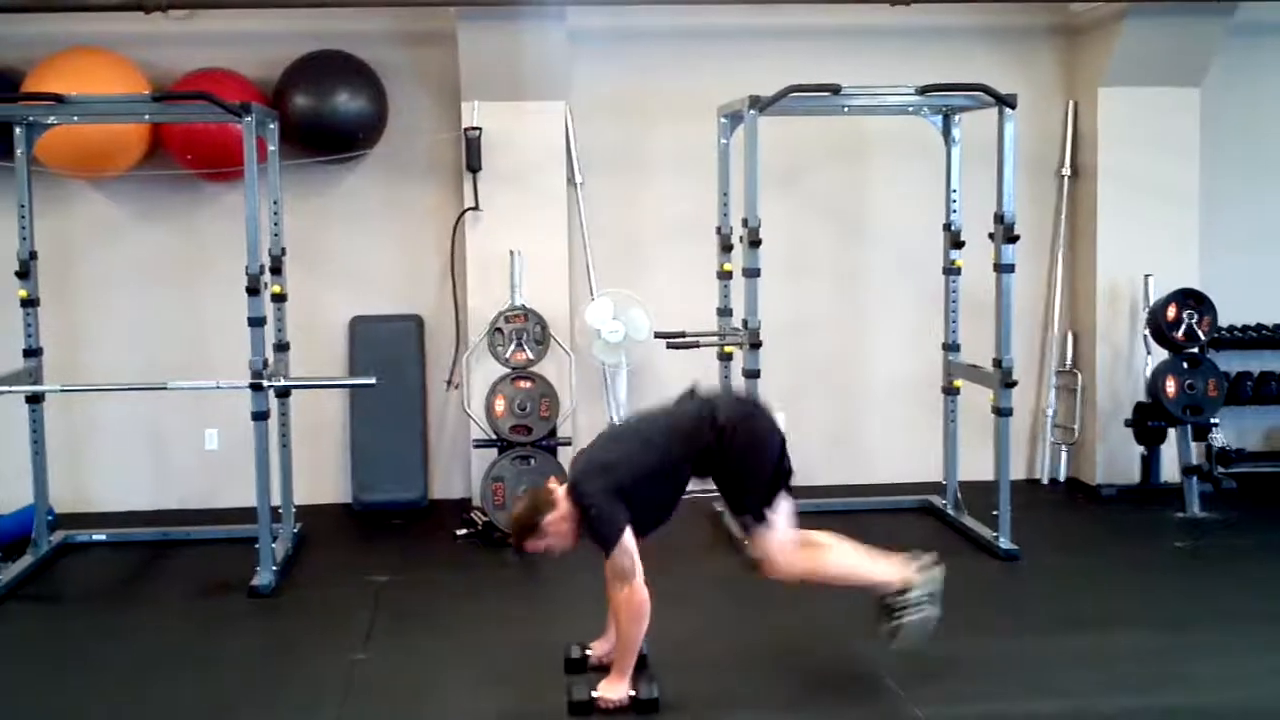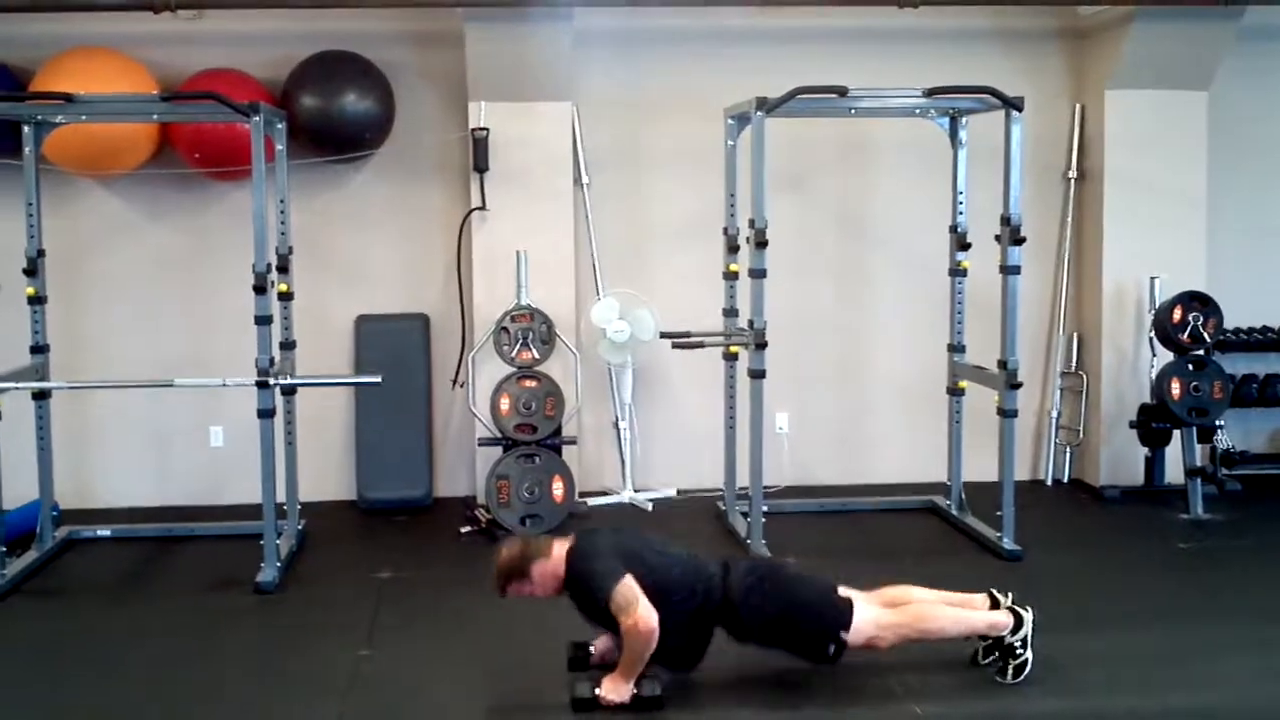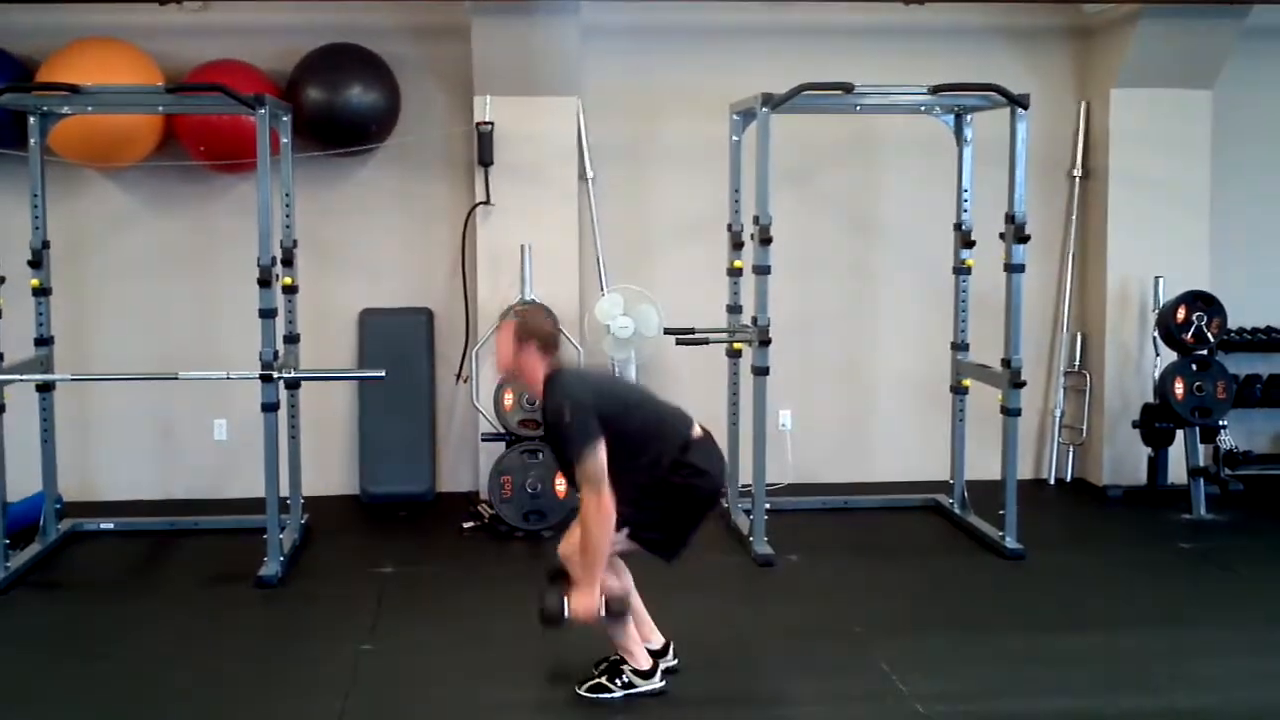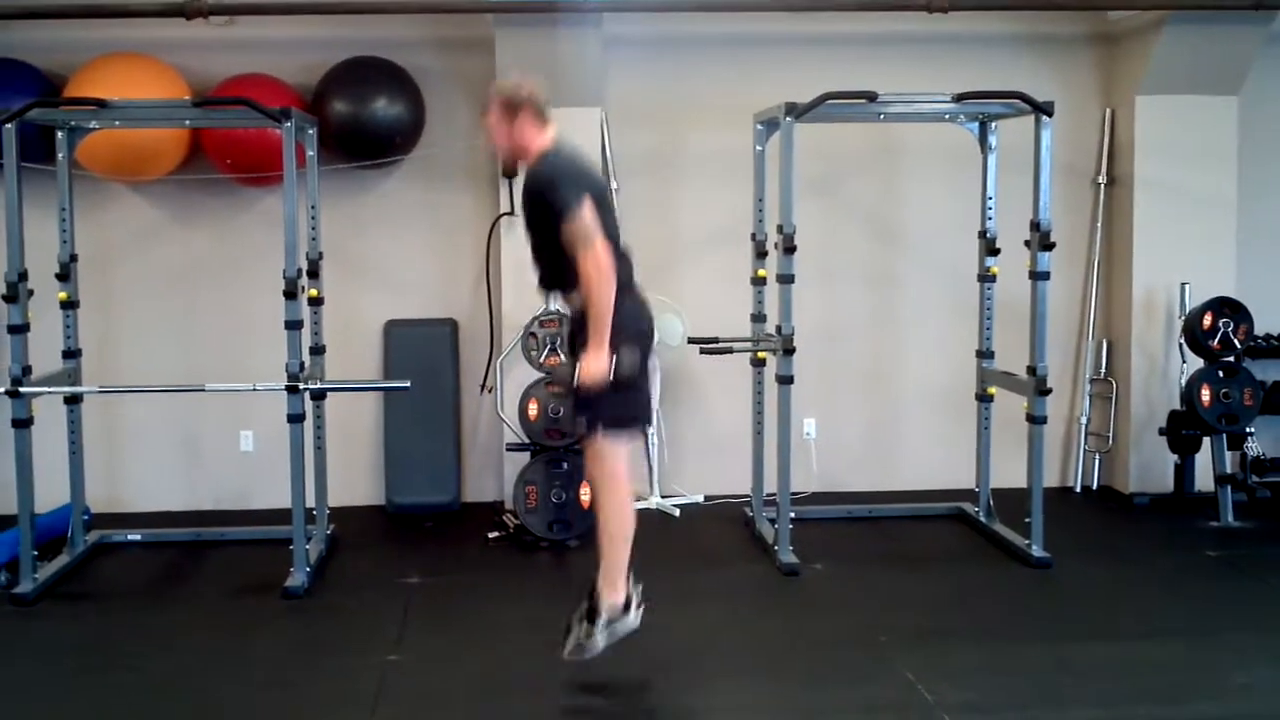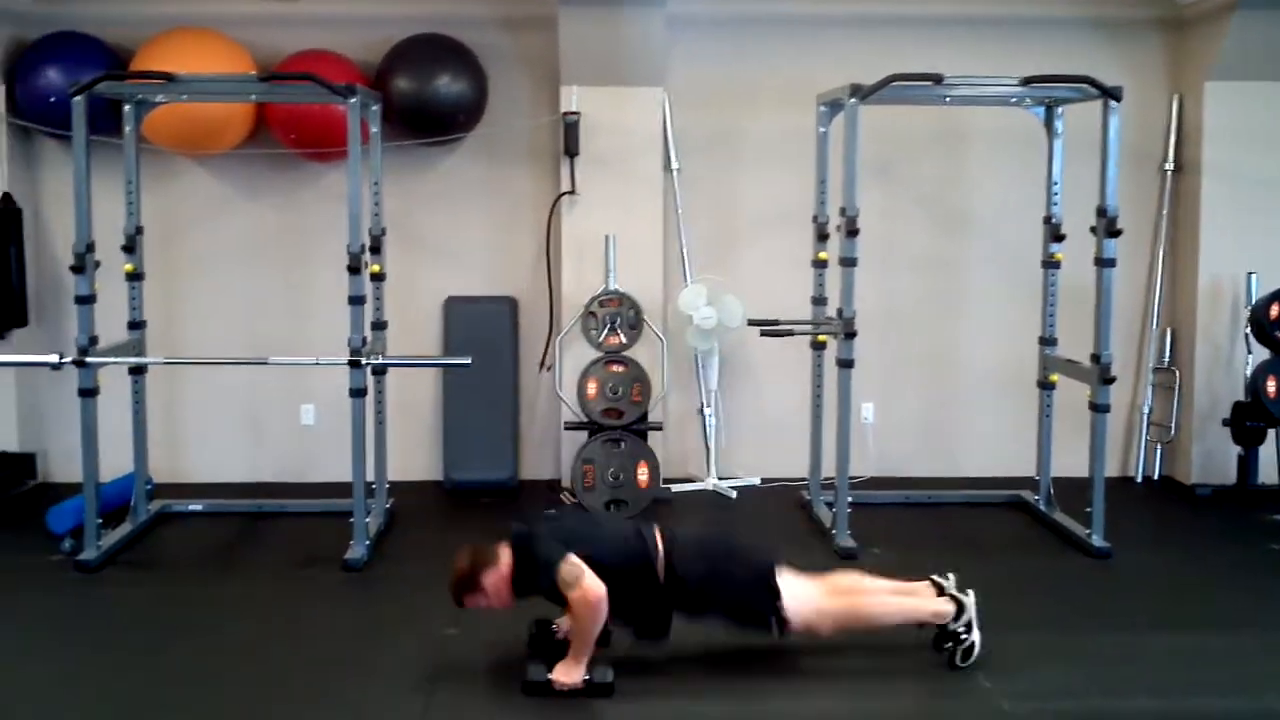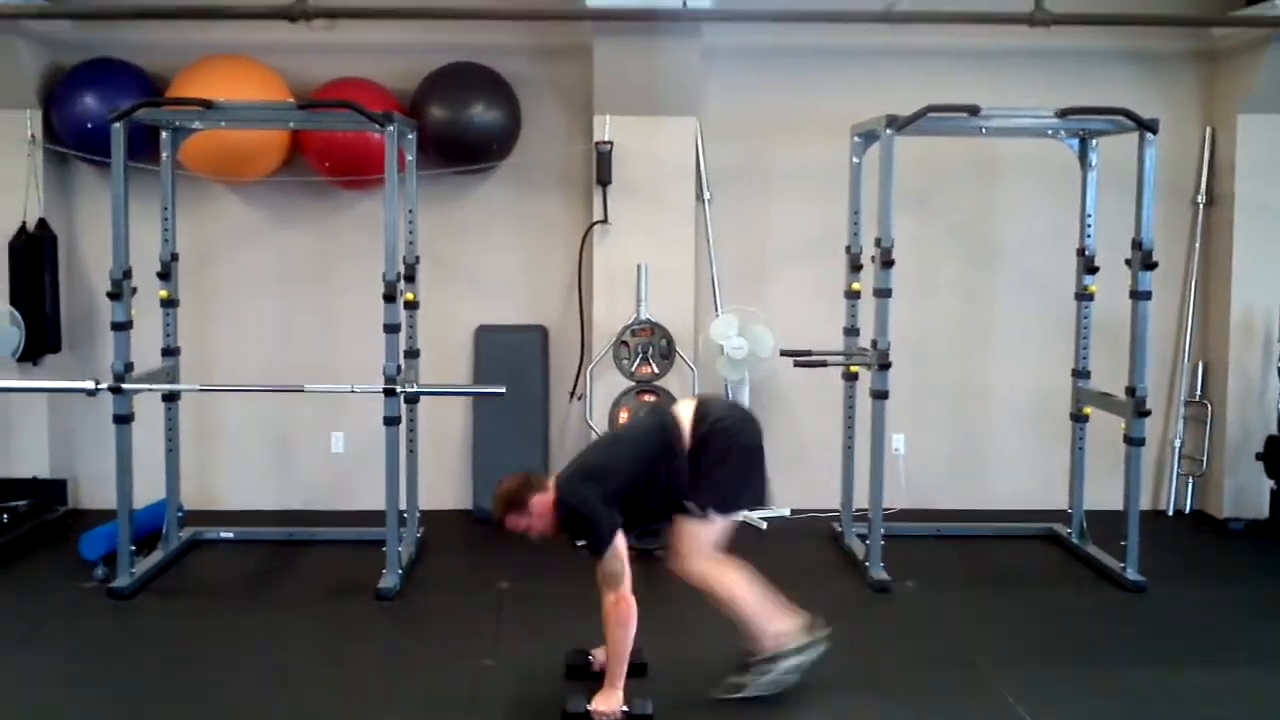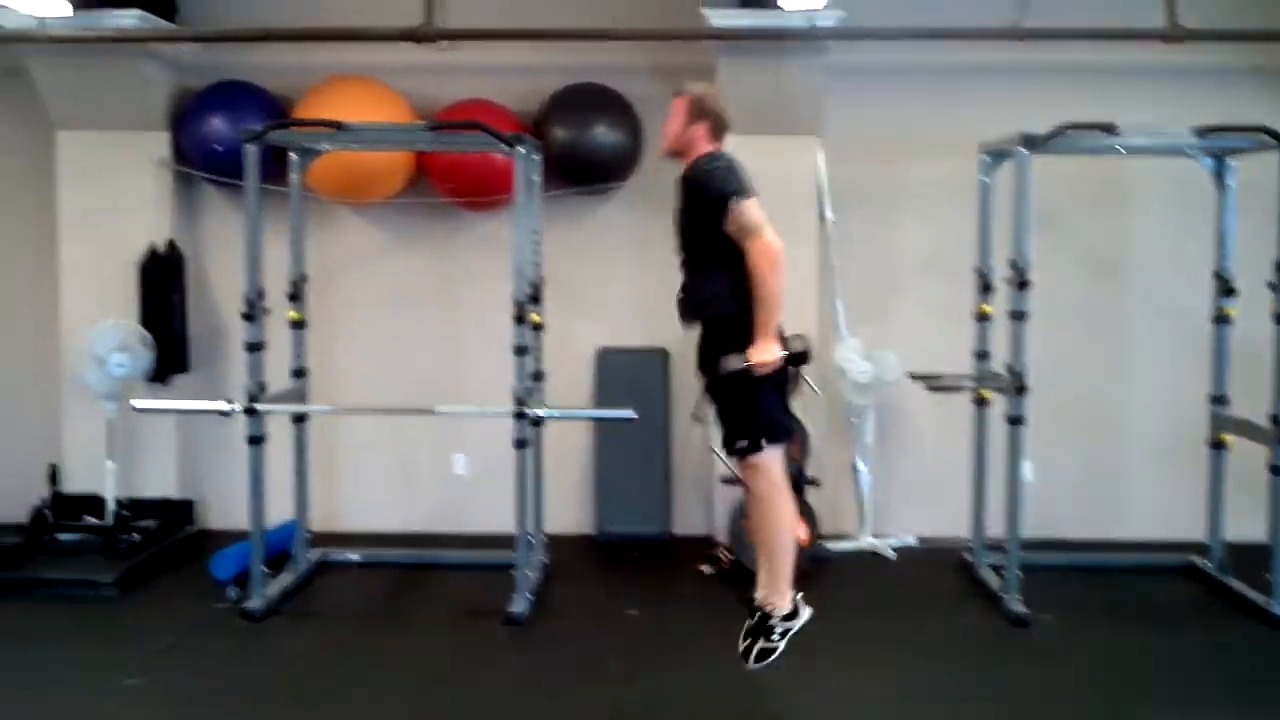
dt=0.7s
person 1, frame 1
left shoulder: (593, 504)
right shoulder: (585, 482)
left elbow: (632, 590)
right elbow: (622, 566)
left wrist: (620, 678)
right wrist: (612, 638)
left hip: (732, 434)
right hip: (727, 425)
left knee: (777, 558)
right knee: (779, 541)
left ankle: (906, 582)
right ankle: (902, 568)
person 1, frame 2
left shoulder: (587, 566)
right shoulder: (587, 541)
left elbow: (646, 623)
left wrist: (623, 676)
right wrist: (618, 637)
left hip: (742, 599)
right hip: (737, 581)
left knee: (873, 627)
right knee: (867, 607)
left ankle: (1005, 629)
right ankle: (989, 608)
person 1, frame 3
left shoulder: (566, 403)
right shoulder: (566, 389)
left elbow: (598, 498)
right elbow: (596, 488)
left wrist: (587, 587)
left hip: (688, 472)
right hip: (684, 462)
left knee: (576, 551)
right knee: (586, 546)
left ankle: (639, 666)
right ankle: (654, 648)
person 1, frame 4
left shoulder: (550, 173)
right shoulder: (558, 169)
left elbow: (596, 254)
left wrist: (597, 346)
left hip: (612, 324)
right hip: (608, 321)
left knee: (606, 462)
right knee: (606, 457)
left ankle: (610, 608)
right ankle: (617, 591)
person 1, frame 5
left shoulder: (531, 550)
right shoulder: (531, 536)
left elbow: (592, 594)
left wrist: (575, 663)
right wrist: (579, 620)
left hip: (685, 572)
right hip: (678, 556)
left knee: (816, 613)
right knee: (811, 592)
left ankle: (947, 610)
right ankle: (933, 590)
person 1, frame 6
left shoulder: (584, 504)
right shoulder: (579, 487)
left elbow: (618, 595)
right elbow: (614, 581)
left wrist: (613, 688)
right wrist: (616, 647)
left hip: (716, 435)
right hip: (703, 430)
left knee: (692, 563)
right knee: (689, 558)
left ankle: (788, 640)
right ankle: (781, 634)
person 1, frame 7
left shoulder: (708, 173)
right shoulder: (707, 176)
left elbow: (765, 244)
left wrist: (767, 338)
left hip: (749, 345)
right hip: (731, 342)
left knee: (763, 471)
right knee: (758, 470)
left ankle: (781, 605)
right ankle: (772, 597)
